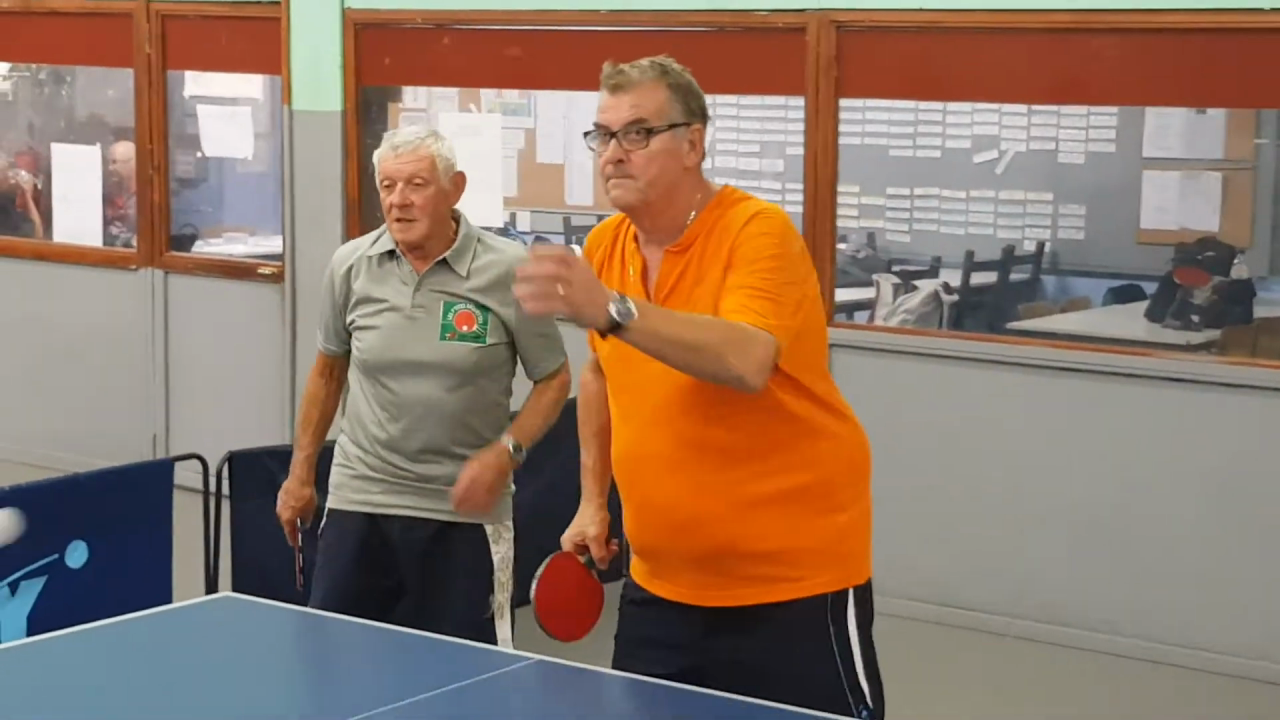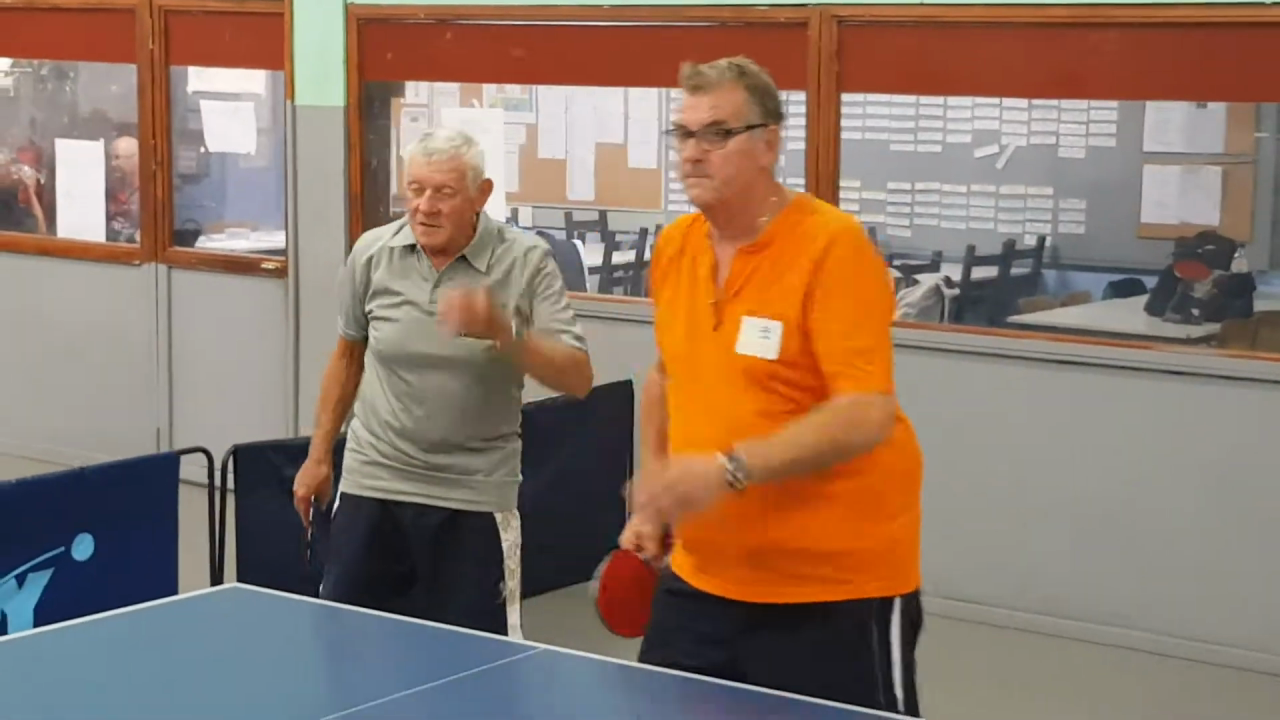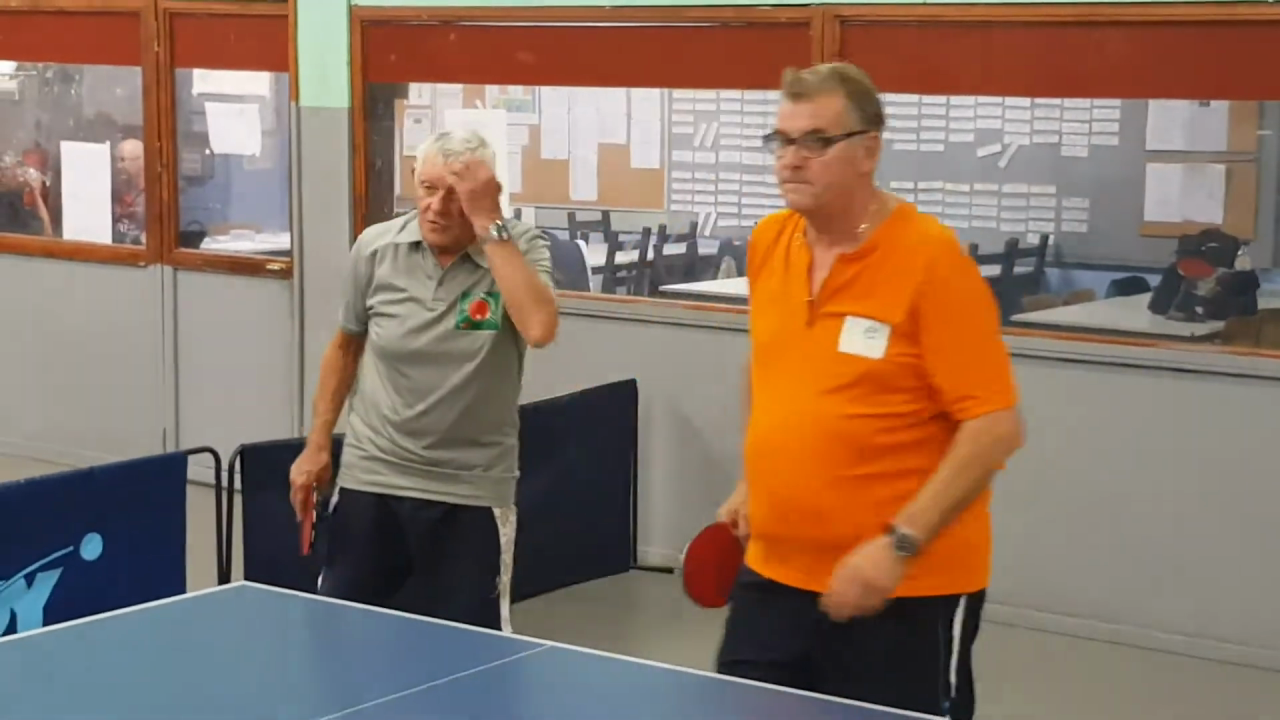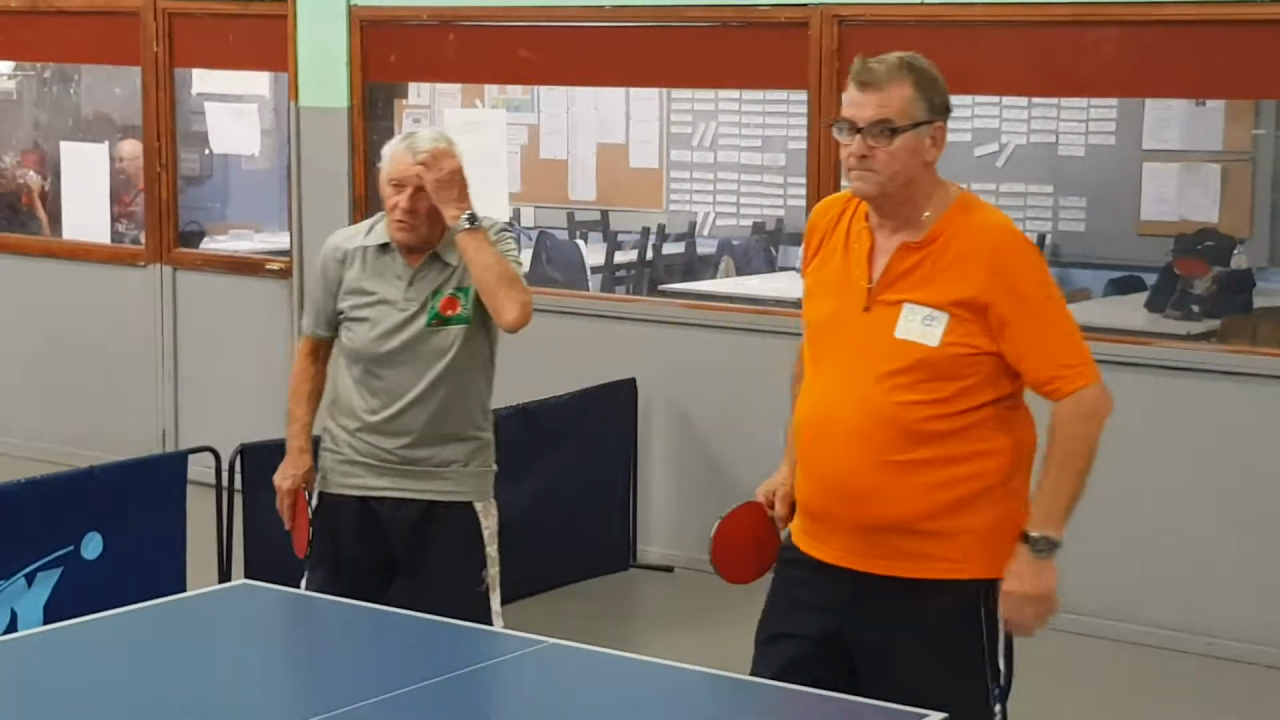
dt=0.2s
person 1, frame 1
left shoulder: (758, 233)
right shoulder: (604, 247)
left elbow: (744, 361)
left wrist: (610, 309)
right wrist: (592, 499)
left hip: (794, 584)
right hip: (662, 584)
person 1, frame 2
left shoulder: (832, 247)
right shoulder: (674, 247)
left elbow: (867, 416)
left wrist: (728, 471)
right wrist: (652, 501)
left hip: (838, 590)
right hip: (703, 581)
person 1, frame 3
left shoulder: (930, 259)
right shoulder: (767, 241)
left elbow: (997, 426)
left wrist: (898, 545)
left hip: (908, 587)
right hip: (777, 575)
person 1, frame 4
left shoulder: (993, 248)
right shoulder: (825, 224)
left elbow: (1083, 398)
left wrist: (1038, 544)
right wrist: (793, 463)
left hip: (944, 576)
right hip: (815, 554)
person 2, frame 1
left shoulder: (509, 270)
right shoulder: (350, 265)
left elbow: (554, 379)
left wrist: (506, 452)
right wrist: (301, 472)
left hip: (463, 512)
right hip: (358, 503)
person 2, frame 2
left shoulder: (526, 261)
right shoulder: (372, 254)
left elbow: (577, 378)
left wrist: (501, 331)
right wrist: (319, 453)
left hip: (474, 500)
right hip: (372, 487)
person 2, frame 3
left shoulder: (518, 246)
right shoulder: (375, 249)
left elbow: (540, 330)
right elbow: (345, 346)
left wrist: (488, 225)
right wrist: (318, 443)
left hip: (470, 493)
right hip: (370, 482)
person 2, frame 4
left shoulder: (487, 242)
right shoulder: (343, 252)
left elbow: (514, 313)
right elbow: (313, 352)
left wrist: (460, 217)
right wrist: (298, 448)
left hip: (450, 490)
right hip: (348, 483)
